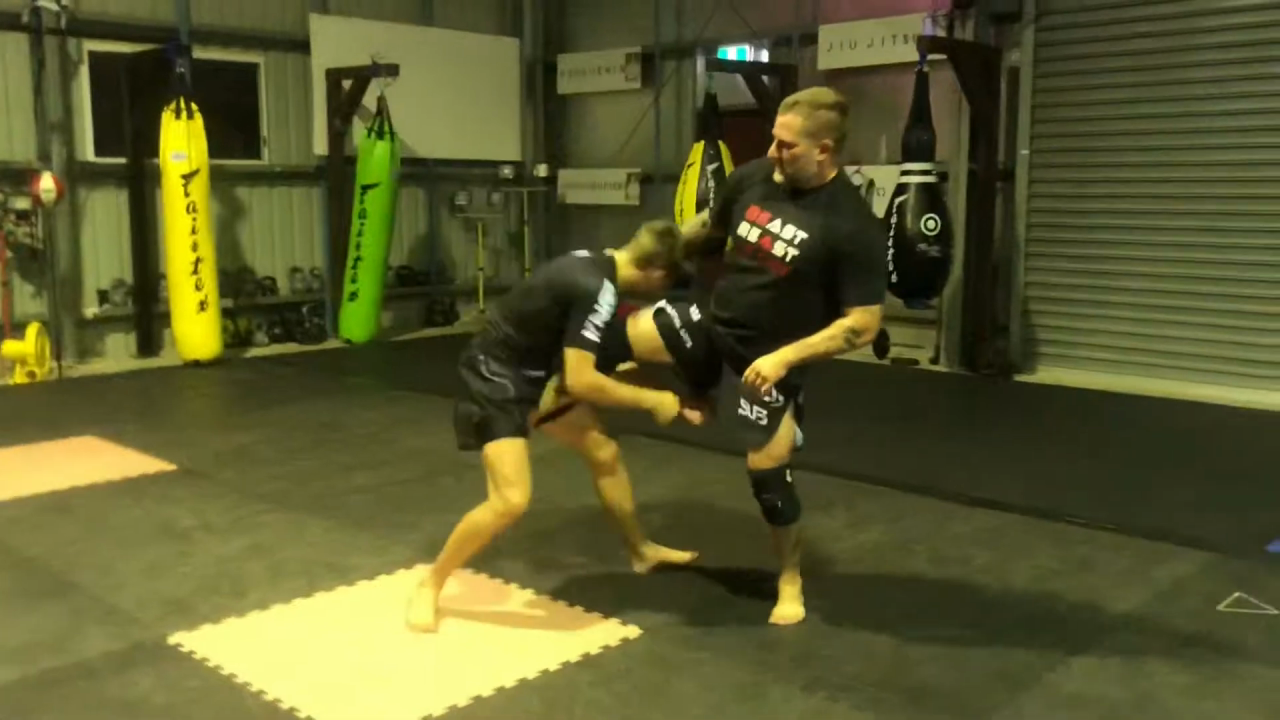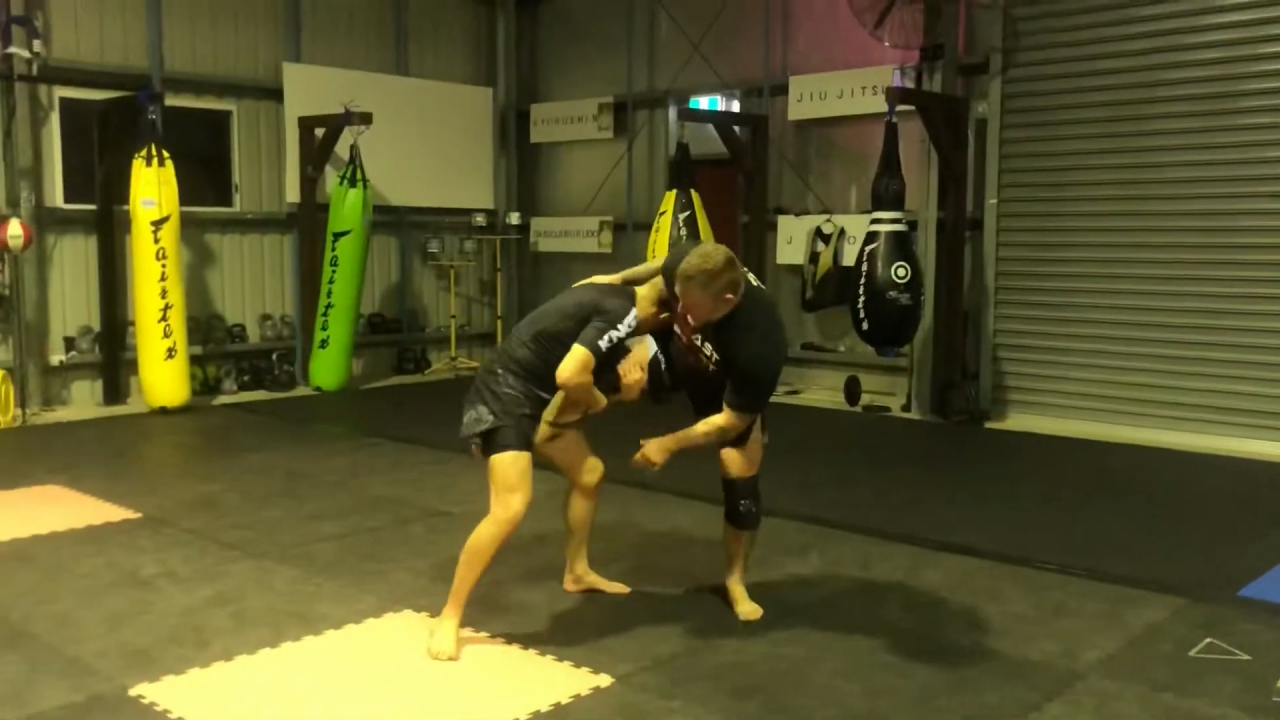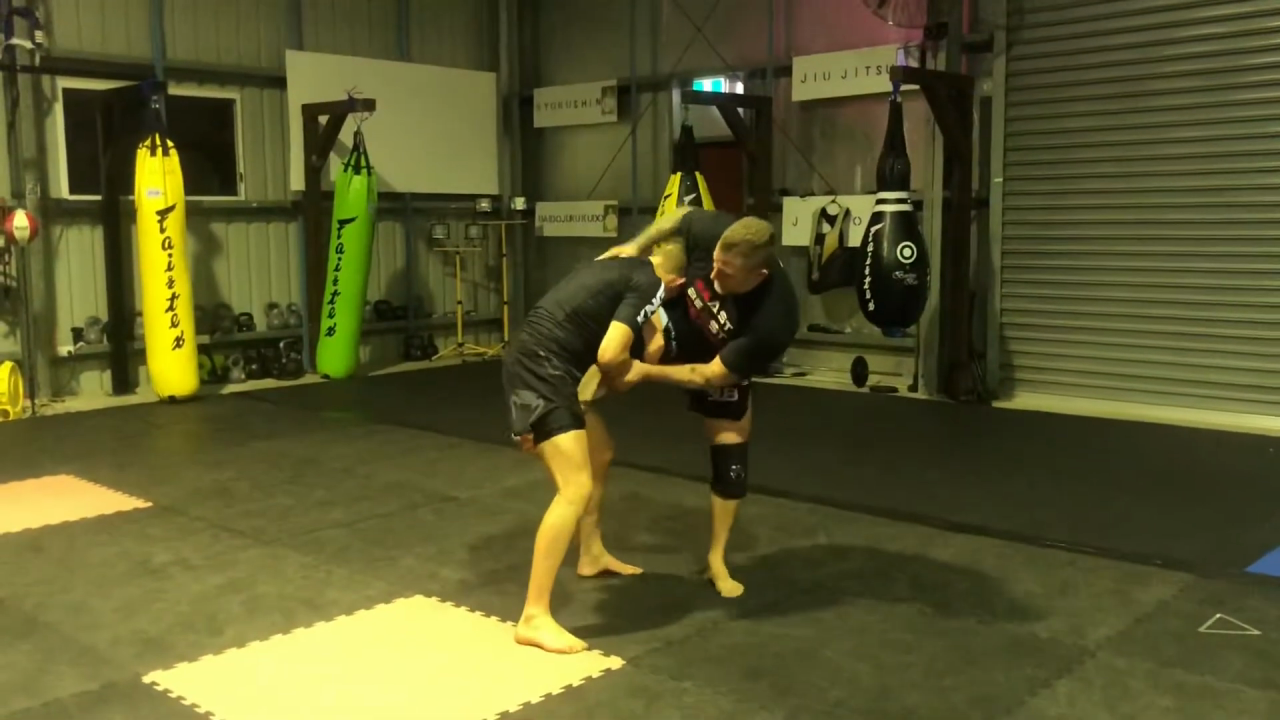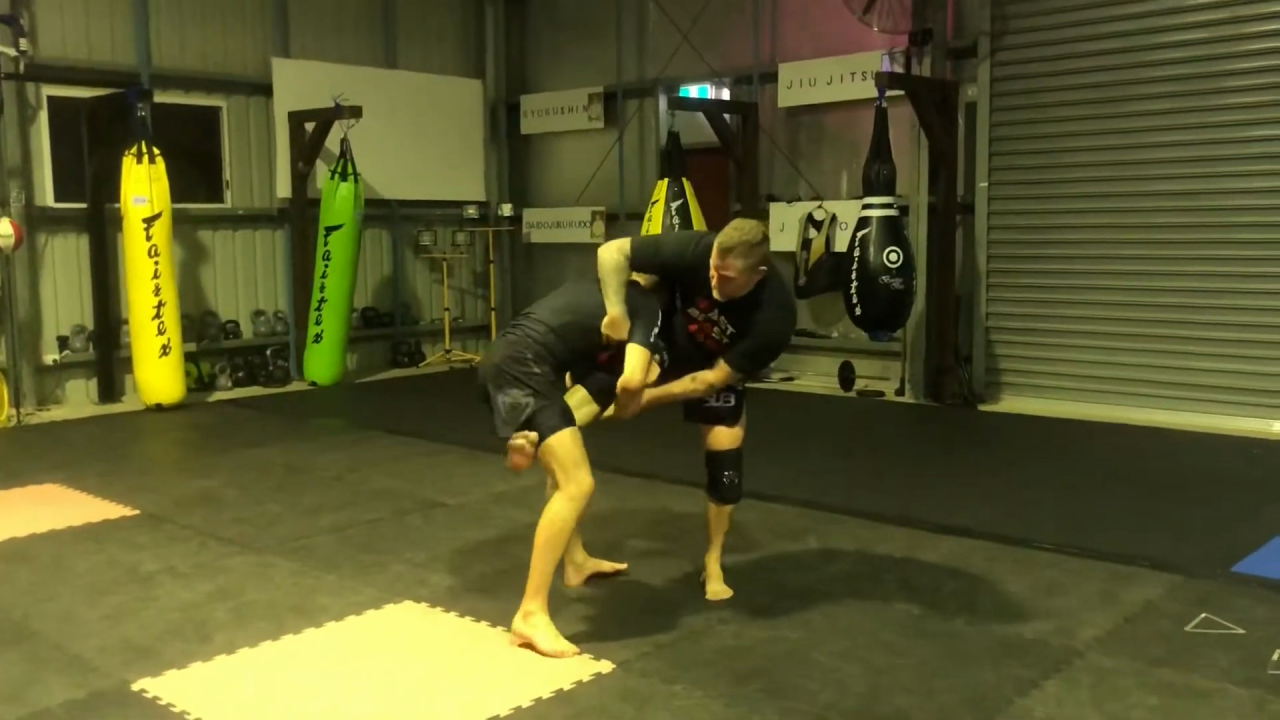
dt=1s
person 1, frame 1
left shoulder: (853, 227)
right shoulder: (752, 177)
left elbow: (863, 325)
right elbow: (706, 227)
left wrist: (784, 359)
left hip: (772, 354)
right hip: (714, 316)
left knee: (768, 473)
left ankle: (790, 580)
person 1, frame 2
left shoulder: (759, 346)
right shoulder: (690, 263)
left elbow: (733, 421)
left wrist: (670, 445)
right wrist: (619, 280)
left hip: (729, 392)
right hip: (675, 355)
left knee: (742, 486)
left ankle: (736, 580)
person 1, frame 3
left shoulder: (775, 319)
right shoulder: (715, 233)
left elbow: (712, 375)
right elbow: (680, 217)
left wrist: (647, 372)
right wrist: (635, 247)
left hip: (726, 364)
right hip: (677, 320)
left knee: (730, 457)
left ankle: (717, 560)
person 1, frame 4
left shoulder: (775, 317)
right shoulder: (694, 249)
left elbow: (715, 379)
right elbow: (611, 252)
left wrist: (647, 397)
right wrist: (617, 312)
left hip: (716, 370)
right hip: (661, 338)
left knee: (725, 463)
left ankle: (713, 564)
person 2, frame 1
left shoulder: (599, 267)
right shoulder: (599, 289)
right elbow: (581, 382)
left wrist: (675, 405)
right wrist: (652, 401)
left hip: (529, 373)
right hip: (495, 376)
left knee: (604, 453)
right knee: (510, 500)
left ankle: (642, 550)
right ankle: (429, 587)
person 2, frame 2
left shoulder: (612, 295)
right shoulder: (622, 313)
right elbow: (570, 376)
right wrist: (597, 402)
left hip: (534, 392)
right hip: (506, 390)
left knee: (589, 474)
right knee: (510, 508)
left ankle: (577, 572)
right ankle: (449, 618)
person 2, frame 3
left shoulder: (624, 265)
right shoulder: (650, 284)
right elbow: (610, 354)
right wrist: (622, 378)
left hip: (537, 359)
right hip: (541, 366)
left knee: (598, 454)
right knee: (576, 489)
left ankle: (591, 556)
right ankle: (533, 618)
person 2, frame 4
left shoulder: (600, 285)
right shoulder: (647, 306)
right elbow: (633, 379)
left hip: (503, 358)
right hip: (523, 368)
left knee: (567, 467)
right knee: (577, 485)
left ankle: (576, 562)
right ankle: (531, 615)
